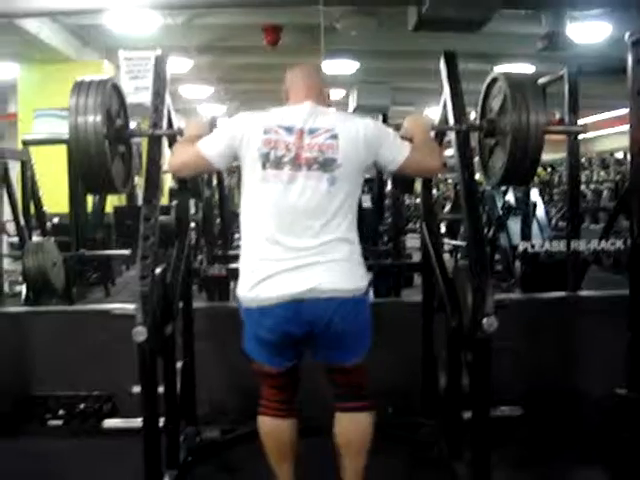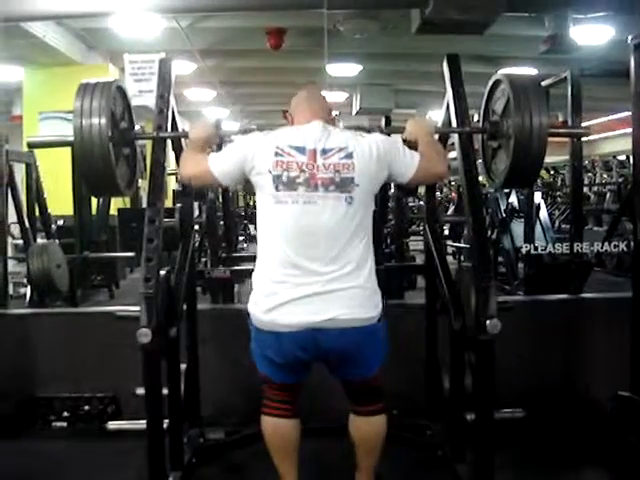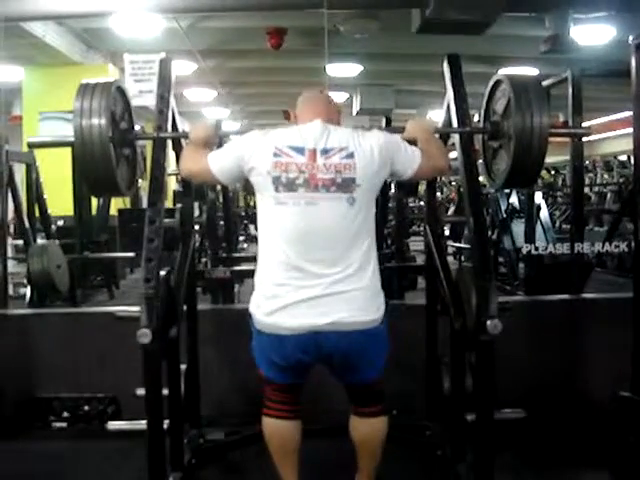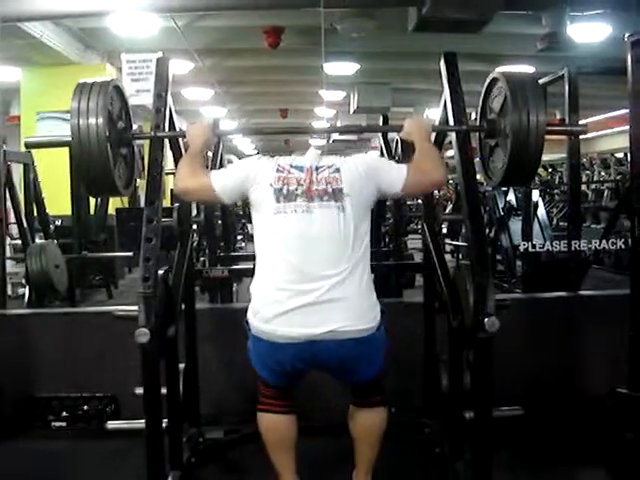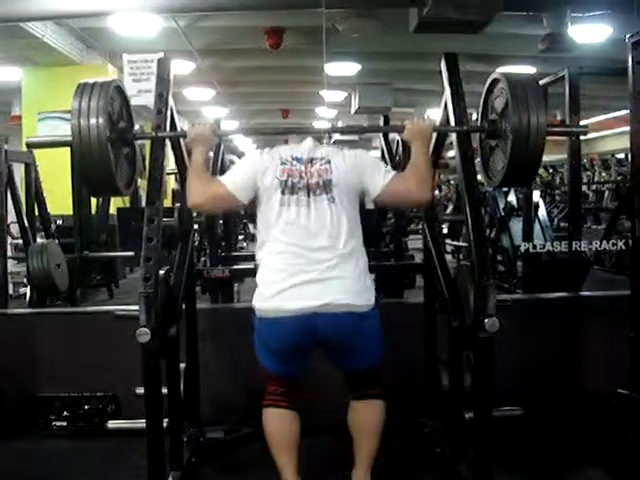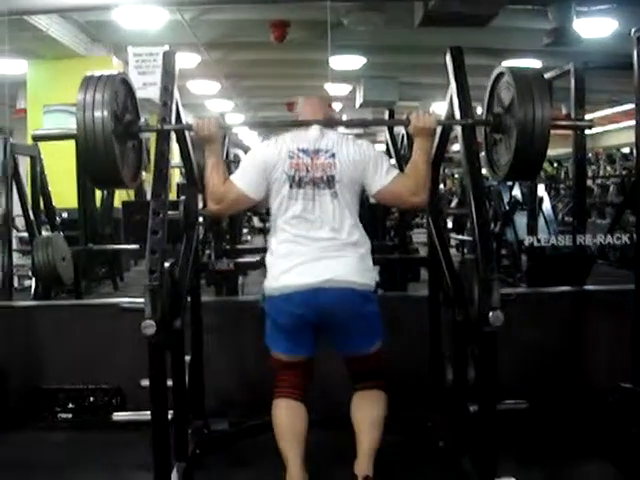
dt=0.4s
person 1, frame 1
left shoulder: (248, 126)
right shoulder: (360, 129)
left elbow: (179, 163)
right elbow: (431, 163)
left wrist: (192, 134)
right wrist: (419, 131)
left hip: (267, 294)
right hip: (339, 292)
left knee: (276, 395)
right knee: (351, 392)
person 1, frame 2
left shoulder: (259, 146)
right shoulder: (372, 146)
left elbow: (190, 171)
right elbow: (437, 169)
left wrist: (198, 139)
right wrist: (423, 135)
left hip: (278, 316)
right hip: (354, 315)
left knee: (278, 398)
right knee: (367, 398)
person 1, frame 3
left shoulder: (258, 145)
right shoulder: (374, 145)
left elbow: (190, 168)
right elbow: (438, 163)
left wrist: (199, 138)
right wrist: (423, 133)
left hip: (279, 318)
right hip: (356, 319)
left knee: (280, 402)
right knee: (367, 401)
person 1, frame 4
left shoulder: (259, 170)
right shoulder: (361, 168)
left elbow: (186, 184)
right elbow: (434, 176)
left wrist: (197, 145)
right wrist: (420, 136)
left hip: (275, 328)
right hip: (352, 328)
left knee: (274, 397)
right knee: (368, 395)
person 1, frame 5
left shoulder: (262, 161)
right shoulder: (353, 160)
left elbow: (200, 199)
right elbow: (419, 192)
left wrist: (200, 149)
right wrist: (419, 142)
left hip: (278, 309)
right hip: (348, 306)
left knee: (279, 392)
right knee: (366, 387)
person 1, frame 6
left shoulder: (269, 150)
right shoulder: (358, 149)
left elbow: (218, 202)
right elbow: (414, 195)
left wrist: (212, 147)
right wrist: (423, 140)
left hip: (288, 289)
right hip: (350, 286)
left knee: (289, 384)
right knee: (368, 378)
